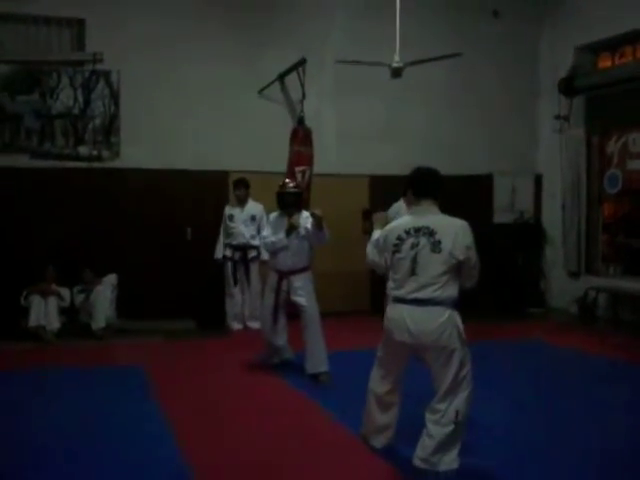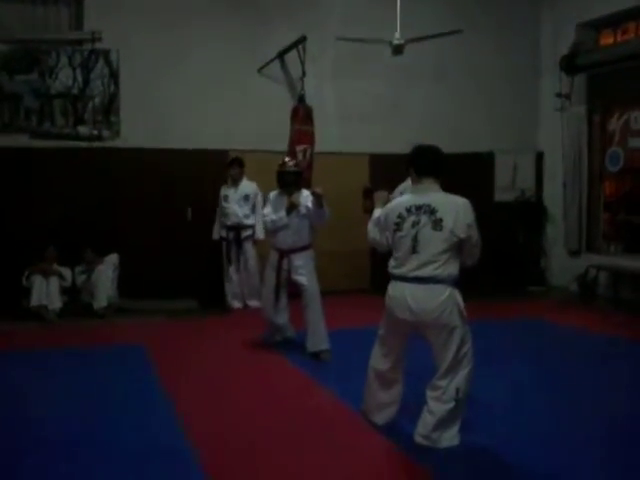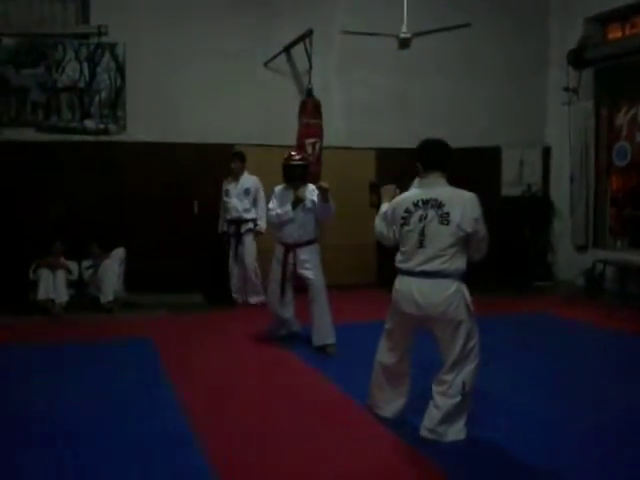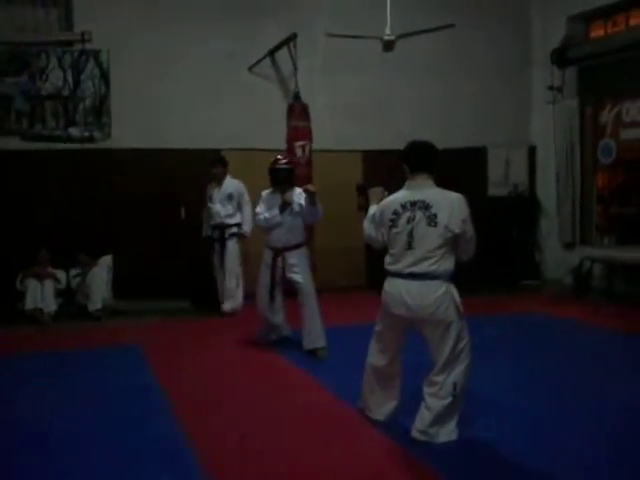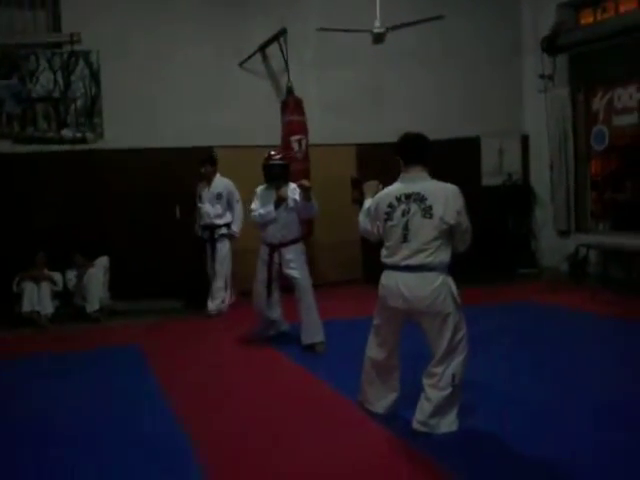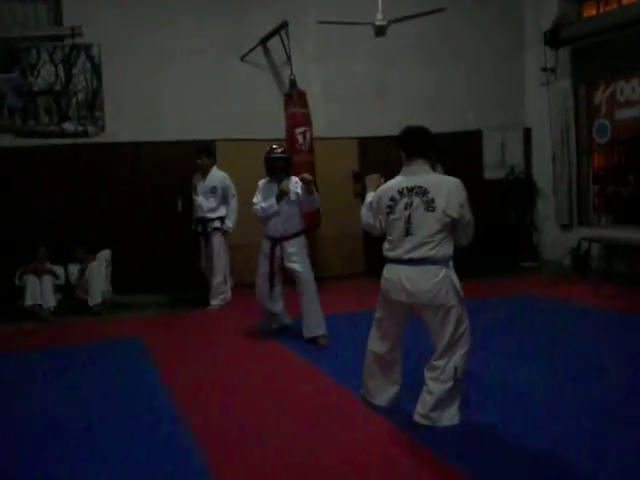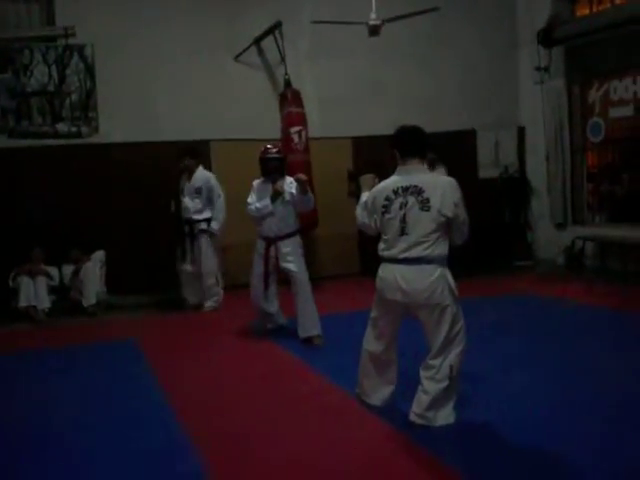
dt=0.2s
person 1, frame 1
left shoulder: (393, 229)
right shoulder: (458, 228)
left elbow: (376, 262)
right elbow: (470, 278)
left wrist: (377, 230)
left hip: (399, 315)
right hip: (438, 319)
left knee: (385, 377)
right knee: (453, 387)
left ankle: (375, 433)
right ankle: (434, 454)
person 1, frame 2
left shoulder: (394, 207)
right shoulder: (460, 206)
left elbow: (377, 241)
right elbow: (471, 255)
left wrist: (378, 209)
left hip: (400, 293)
right hip: (439, 297)
left knee: (386, 356)
right knee: (454, 364)
left ankle: (377, 410)
right ankle: (434, 431)
person 1, frame 3
left shoulder: (402, 202)
right shoulder: (467, 201)
left elbow: (384, 236)
right elbow: (479, 250)
left wrist: (386, 203)
left hip: (407, 288)
right hip: (446, 291)
left knee: (393, 350)
right knee: (460, 359)
left ankle: (383, 404)
right ankle: (440, 425)
person 1, frame 4
left shoulder: (389, 204)
right shoulder: (454, 202)
left elbow: (373, 238)
right elbow: (467, 251)
left wrist: (373, 205)
left hip: (396, 289)
right hip: (435, 293)
left knee: (383, 351)
right knee: (451, 360)
left ankle: (375, 406)
right ankle: (432, 426)
person 1, frame 5
left shoulder: (384, 197)
right shoulder: (449, 193)
left elbow: (368, 231)
right elbow: (462, 242)
left wrist: (368, 199)
left hip: (393, 282)
right hip: (432, 284)
left knee: (382, 345)
right knee: (450, 351)
left ankle: (375, 400)
right ankle: (432, 417)
person 1, frame 6
left shoulder: (386, 190)
right shoulder: (451, 186)
left elbow: (371, 225)
right elbow: (465, 235)
left wrist: (370, 193)
left hip: (395, 276)
right hip: (434, 277)
left knee: (384, 338)
right knee: (452, 344)
left ankle: (376, 393)
right ankle: (434, 410)
person 1, frame 7
left shoulder: (381, 190)
right shoulder: (446, 185)
left elbow: (366, 225)
right elbow: (460, 234)
left wrist: (365, 193)
left hip: (390, 275)
right hip: (430, 277)
left knee: (379, 337)
right knee: (447, 344)
left ankle: (372, 392)
right ankle: (429, 410)
person 2, frame 1
left shoulder: (307, 218)
right shoulder: (273, 219)
left elbow: (320, 241)
right elbow: (267, 244)
left wrist: (319, 225)
right wrist: (286, 233)
left hip: (301, 276)
right hip: (277, 277)
left knee: (311, 316)
right knee: (270, 317)
left ankle: (317, 366)
right ankle: (278, 354)
person 2, frame 2
left shoulder: (307, 196)
right shoulder: (273, 197)
left elbow: (320, 220)
right elbow: (267, 223)
left wrist: (320, 203)
right wrist: (286, 211)
left hip: (302, 255)
right hip: (278, 255)
left knee: (311, 294)
right knee: (271, 296)
left ankle: (318, 344)
right ankle: (280, 332)
person 2, frame 3
left shoulder: (313, 191)
right shoulder: (279, 192)
left elbow: (326, 215)
right elbow: (272, 217)
left wrist: (325, 197)
right wrist: (292, 205)
left hip: (307, 249)
right hip: (284, 250)
left knee: (317, 289)
right knee: (277, 291)
left ankle: (324, 338)
right ankle: (286, 326)
person 2, frame 4
left shoulder: (300, 194)
right shoulder: (266, 196)
left elbow: (314, 218)
right elbow: (260, 221)
left wrist: (312, 201)
right wrist: (280, 209)
left hip: (296, 253)
right hip: (272, 254)
left knee: (307, 292)
right knee: (266, 295)
left ankle: (314, 342)
right ankle: (276, 330)
person 2, frame 5
left shoulder: (294, 189)
right shoulder: (261, 192)
left elbow: (309, 213)
right elbow: (256, 217)
left wrist: (307, 196)
right wrist: (275, 205)
left hip: (292, 249)
right hip: (269, 250)
left knee: (304, 288)
right knee: (263, 291)
left ankle: (313, 337)
right ankle: (274, 326)
person 2, frame 6
left shoulder: (296, 183)
right shoulder: (263, 185)
left elbow: (311, 206)
right elbow: (258, 210)
left wrist: (309, 189)
right wrist: (277, 198)
left hip: (294, 242)
right hip: (271, 243)
left knee: (306, 281)
right knee: (265, 285)
left ankle: (315, 330)
right ankle: (277, 319)
person 2, frame 7
left shoulder: (291, 183)
right shoulder: (257, 185)
left elbow: (306, 206)
right elbow: (252, 210)
left wrist: (304, 189)
right wrist: (272, 198)
left hip: (289, 242)
right hip: (265, 243)
left knee: (301, 281)
right knee: (260, 285)
left ankle: (310, 330)
right ankle: (272, 319)
person 3, frame 1
left shoulder: (258, 208)
right shoulder: (228, 209)
left elbow: (264, 232)
right elbow: (223, 233)
left wrist: (264, 254)
right wrist: (219, 254)
left hip: (251, 253)
right hip: (232, 253)
left knee: (253, 289)
right knee: (233, 289)
left ankle: (253, 321)
right ankle: (235, 322)
person 3, frame 2
left shoulder: (252, 187)
right shoulder: (224, 189)
left elbow: (259, 211)
right elbow: (220, 213)
left wrist: (258, 233)
right wrist: (216, 234)
left hip: (246, 233)
right hip: (228, 233)
left knee: (251, 268)
right knee: (231, 269)
left ankle: (253, 300)
right ankle: (235, 301)
person 3, frame 3
left shoulder: (253, 181)
right shoulder: (226, 183)
left elbow: (261, 204)
right elbow: (223, 207)
left wrist: (260, 225)
right wrist: (221, 227)
left hip: (247, 226)
right hip: (231, 227)
left knee: (249, 263)
right knee: (234, 264)
left ankle: (255, 296)
right ankle: (239, 296)
person 3, frame 4
left shoulder: (236, 185)
right shoulder: (210, 188)
left elbow: (246, 207)
right elbow: (208, 211)
left wrist: (245, 229)
right wrist: (207, 232)
left hip: (232, 231)
right hip: (216, 232)
left knee: (231, 269)
right knee: (219, 269)
left ankle: (231, 304)
right ankle: (229, 302)
person 3, frame 5
left shoulder: (226, 184)
right shoulder: (200, 187)
left elbow: (237, 207)
right elbow: (199, 210)
left wrist: (234, 229)
right wrist: (199, 231)
left hip: (222, 232)
right hip: (207, 232)
left knee: (221, 269)
right knee: (212, 270)
left ankle: (216, 305)
right ankle: (226, 298)
person 3, frame 6
left shoulder: (222, 177)
right shoulder: (197, 178)
left elbow: (232, 201)
left wrist: (228, 224)
right wrist: (195, 224)
left hip: (217, 225)
right hip: (202, 226)
left knee: (218, 264)
right knee: (206, 264)
left ankle: (219, 299)
right ankle: (223, 291)
person 3, frame 7
left shoulder: (208, 178)
right shoulder: (184, 179)
left elbow: (219, 202)
left wrist: (215, 226)
right wrist: (184, 223)
left hip: (203, 227)
right hip: (188, 228)
left knee: (208, 267)
right knee: (185, 266)
left ankle: (212, 301)
right ankle: (194, 299)
